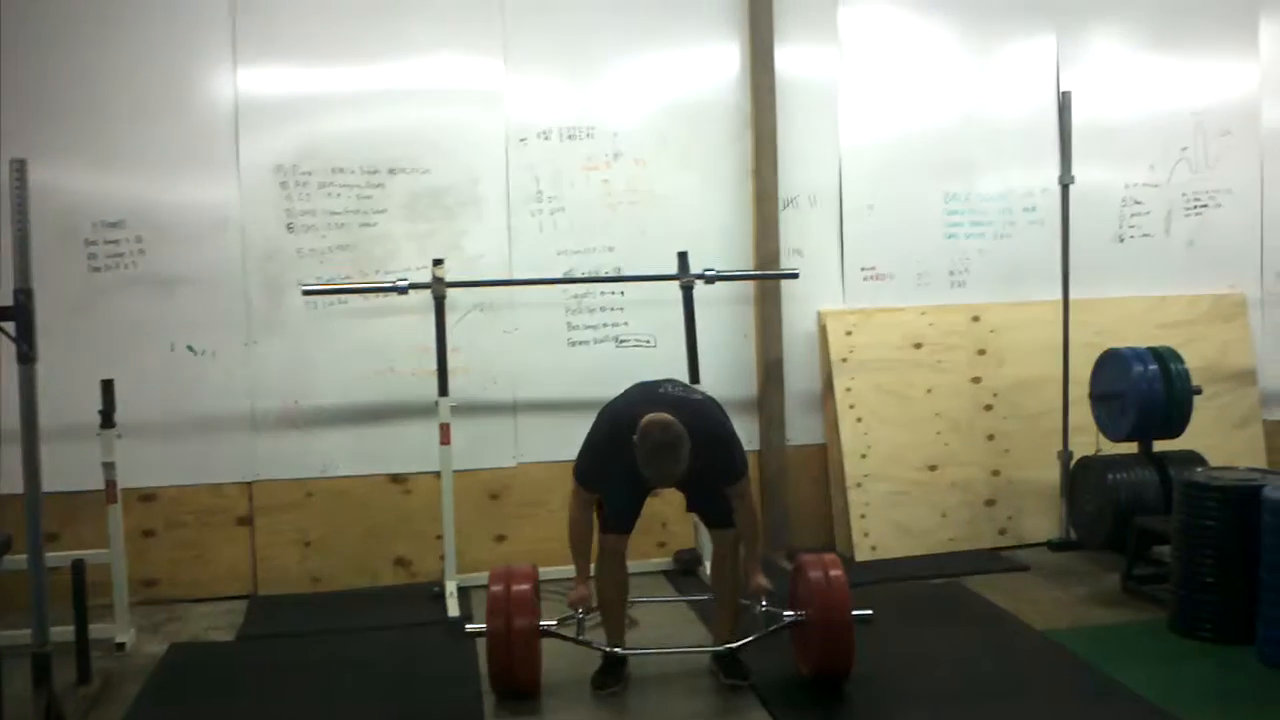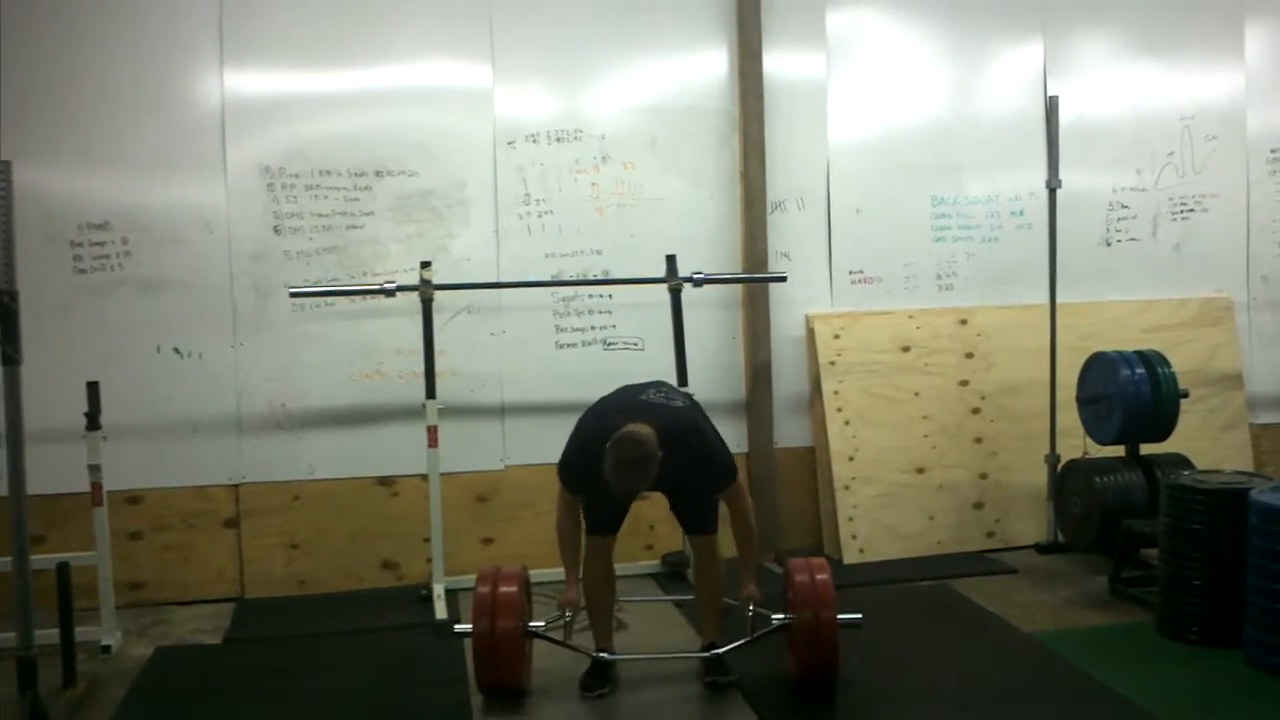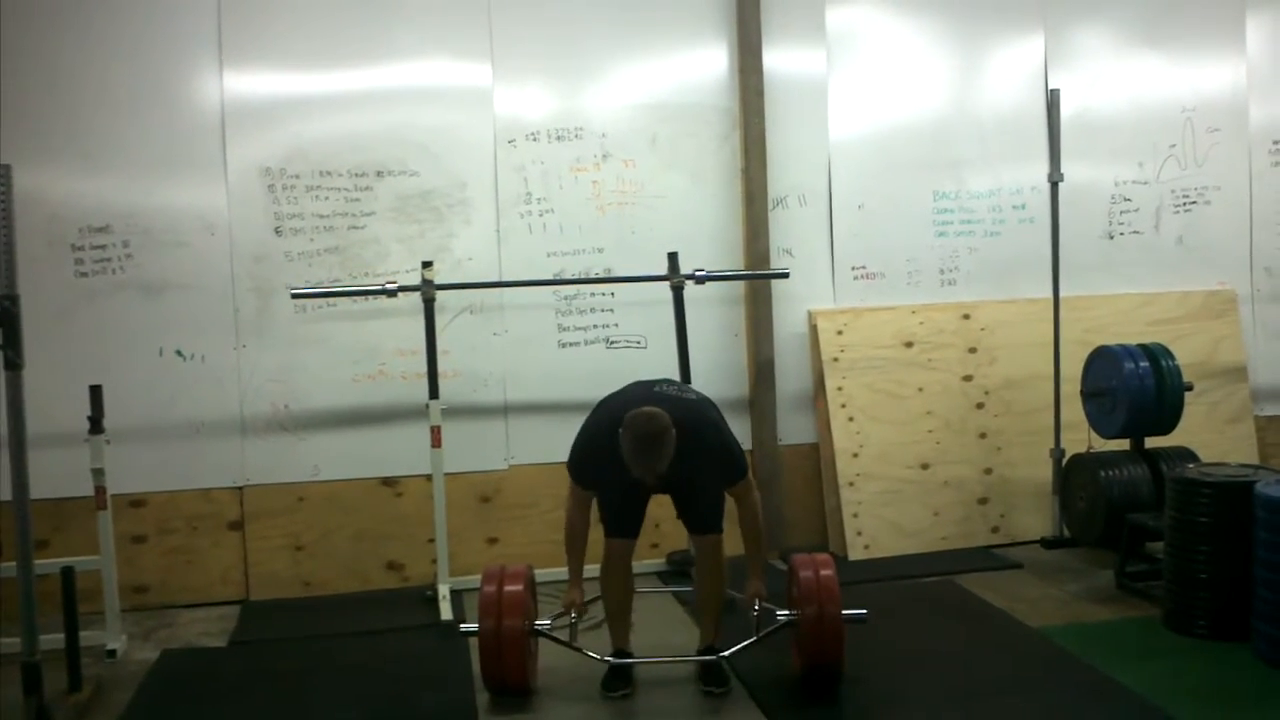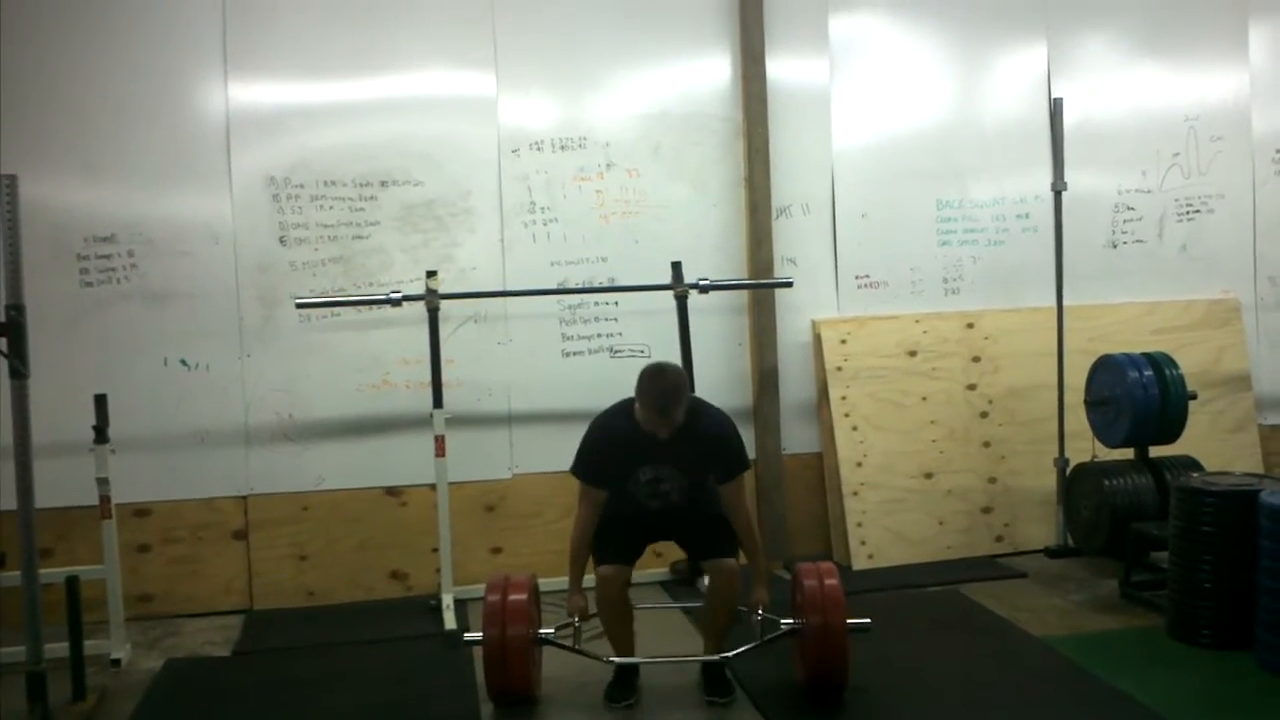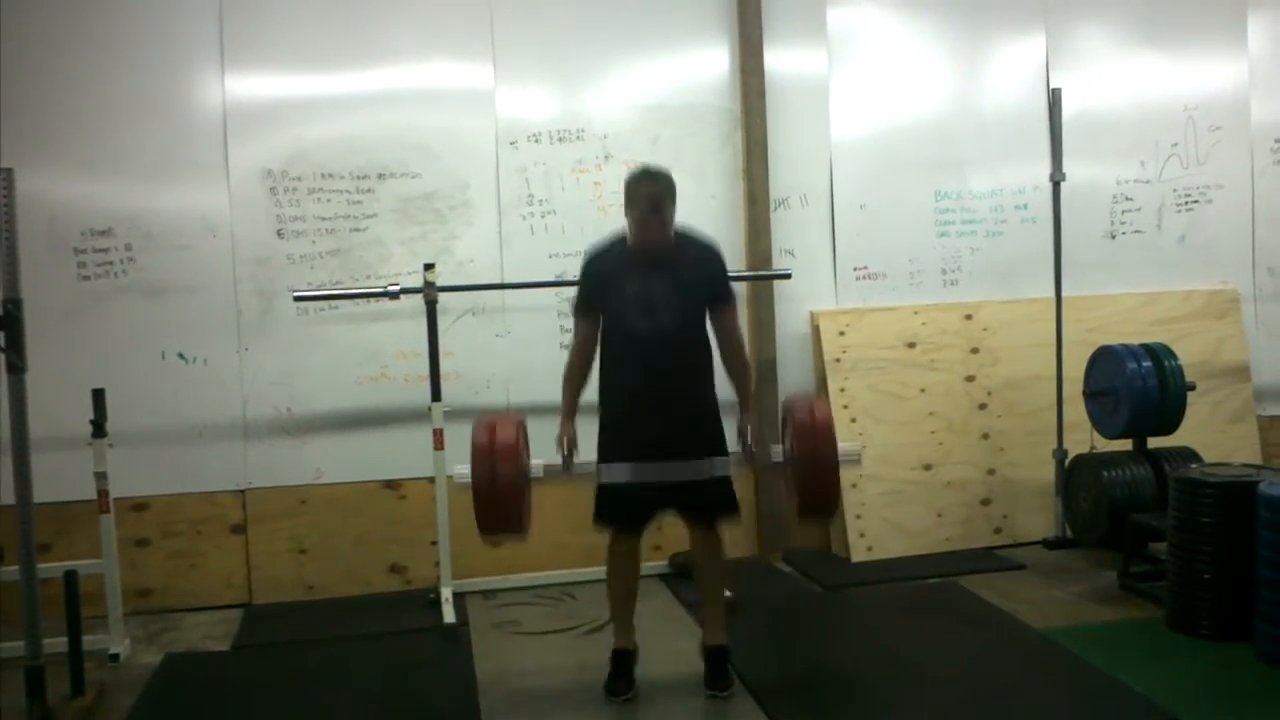
dt=1s
person 1, frame 1
left shoulder: (715, 432)
right shoulder: (607, 434)
left elbow: (742, 499)
right elbow: (581, 502)
left wrist: (753, 569)
right wrist: (582, 579)
left hip: (702, 461)
right hip: (623, 465)
left knee: (728, 537)
right knee: (611, 545)
left ankle: (723, 649)
right ankle: (615, 654)
person 1, frame 2
left shoulder: (699, 441)
right shoulder: (585, 443)
left elbow: (738, 500)
right elbow: (568, 508)
left wrist: (749, 578)
right wrist: (572, 583)
left hip: (686, 463)
left knee: (705, 545)
right knee: (597, 547)
left ankle: (711, 650)
right ankle: (603, 657)
person 1, frame 3
left shoulder: (710, 433)
right shoulder: (596, 436)
left elbow: (746, 497)
right elbow: (578, 506)
left wrist: (756, 575)
right wrist: (574, 582)
left hip: (696, 466)
left knee: (709, 546)
right knee: (617, 550)
left ankle: (708, 653)
right ankle: (621, 656)
person 1, frame 4
left shoulder: (715, 427)
right shoulder: (606, 431)
left elbow: (736, 505)
right elbow: (589, 508)
left wrist: (759, 580)
right wrist: (575, 588)
left hip: (696, 506)
right hip: (626, 511)
left knee: (727, 569)
right knee: (609, 577)
left ankle: (713, 663)
right ankle: (625, 666)
person 1, frame 5
left shoulder: (703, 259)
right shoulder: (602, 265)
left elbow: (729, 337)
right elbow: (583, 346)
left wrist: (747, 410)
right wrist: (568, 418)
left hip: (695, 420)
right hip: (624, 424)
left knee: (705, 529)
right knee: (623, 536)
left ankle: (716, 644)
right ankle: (623, 650)
